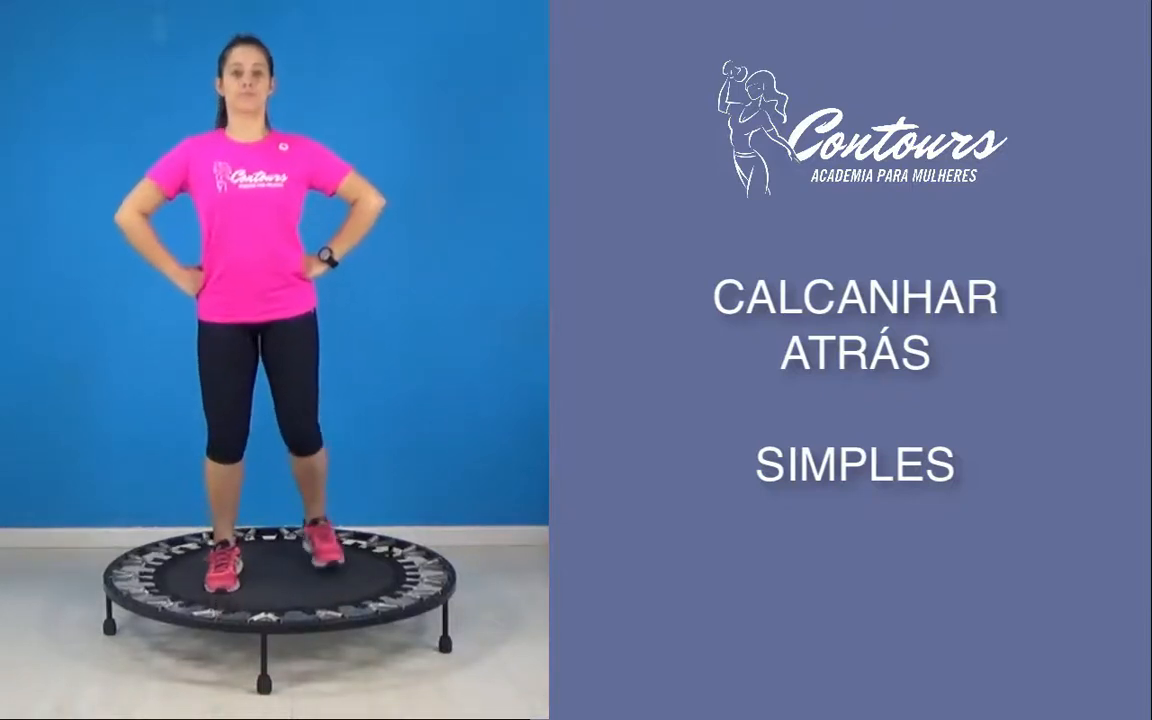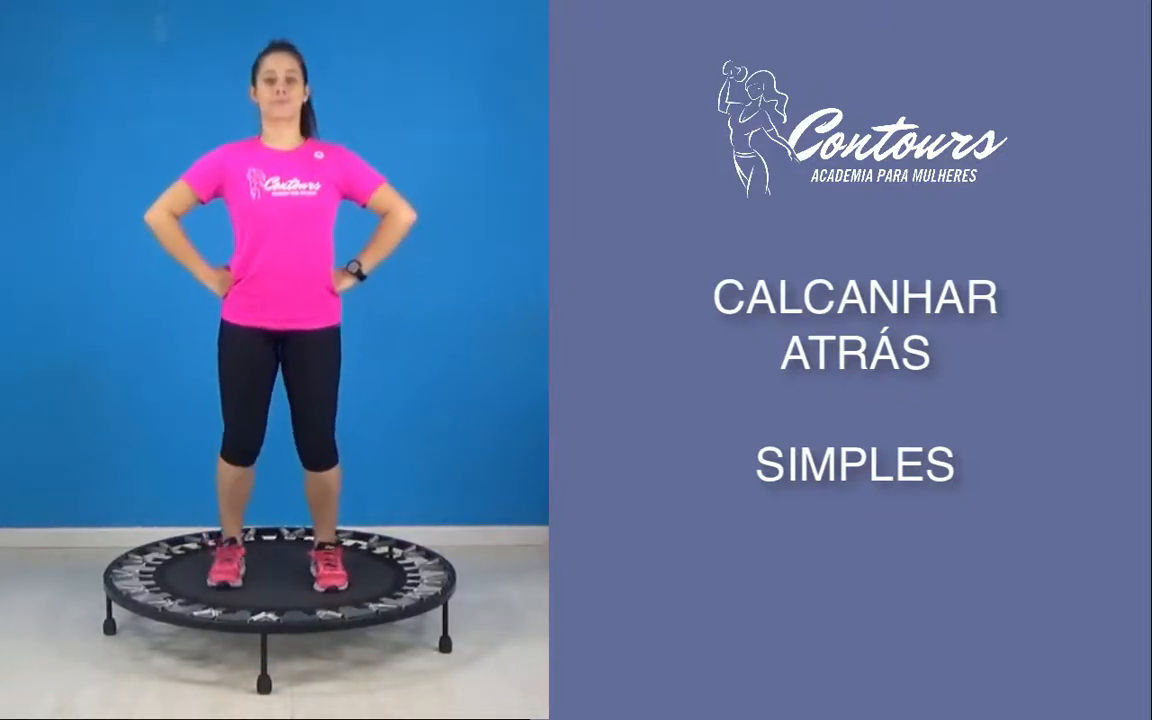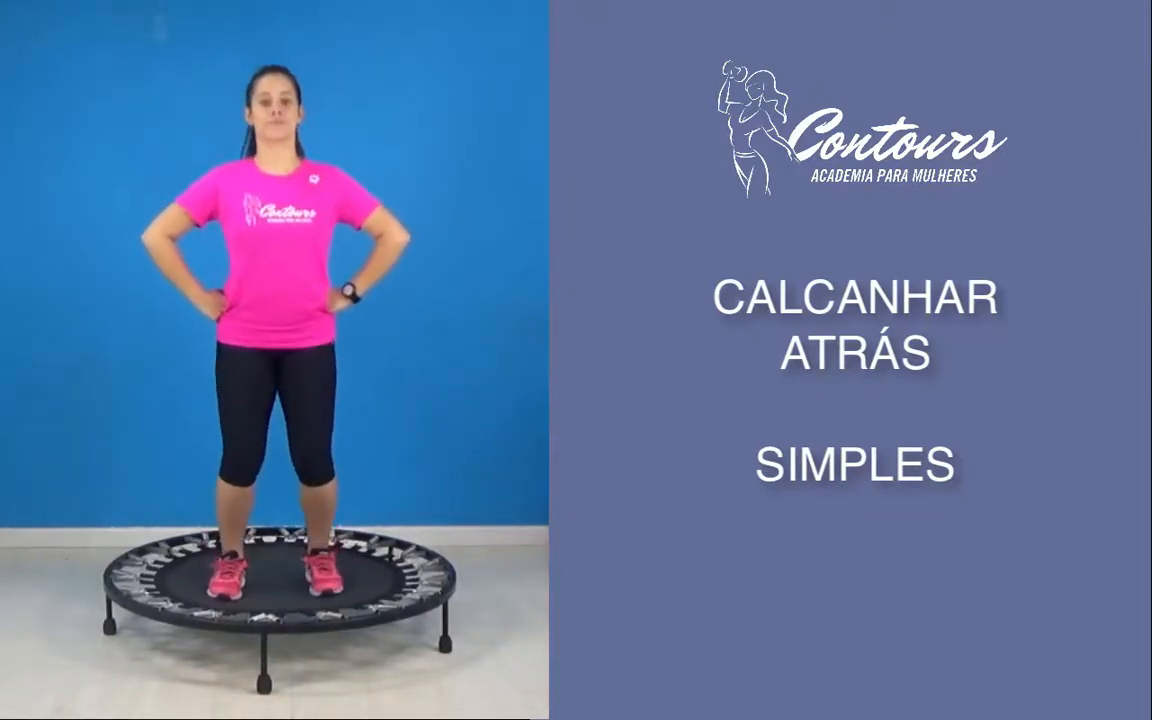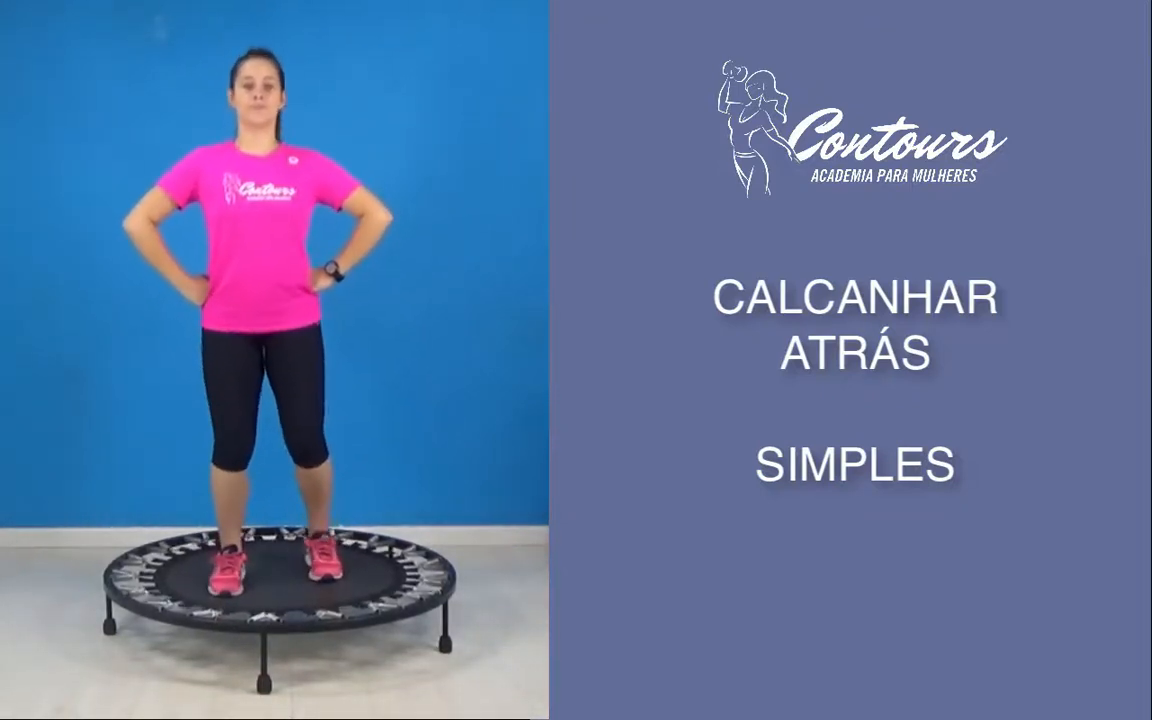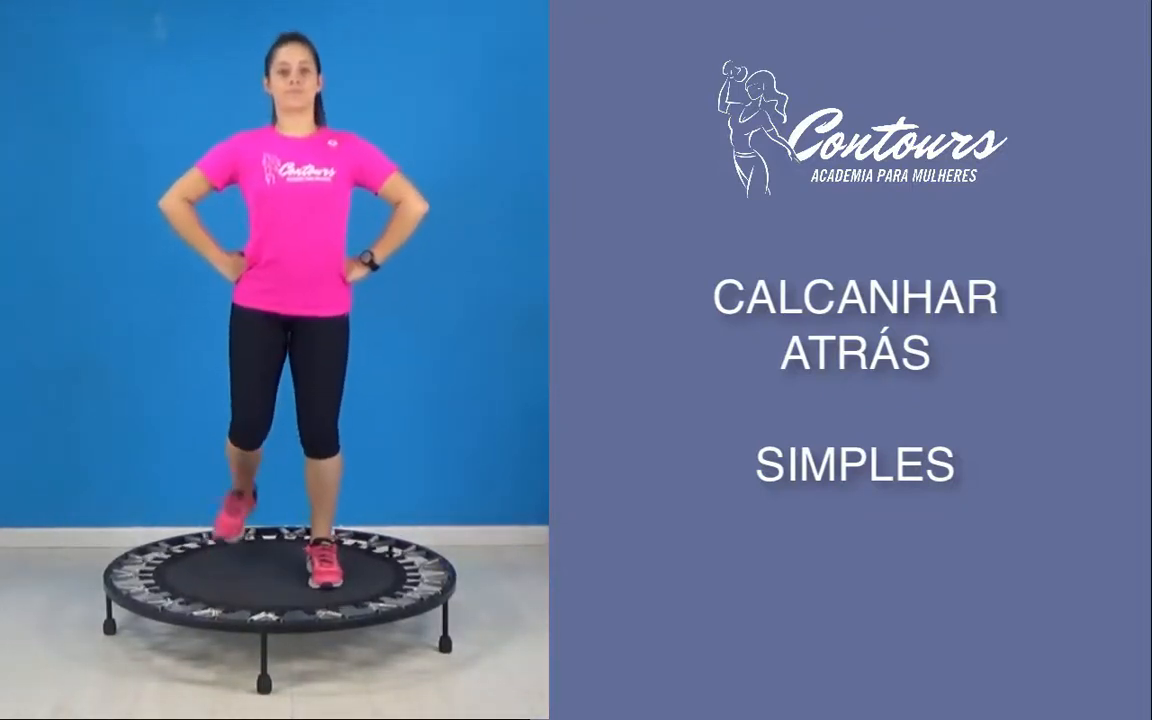
dt=1s
person 1, frame 1
left shoulder: (301, 152)
right shoulder: (194, 153)
left elbow: (370, 200)
right elbow: (129, 214)
left wrist: (327, 260)
right wrist: (180, 275)
left hip: (291, 314)
right hip: (222, 318)
left knee: (301, 430)
right knee: (225, 437)
left ankle: (318, 525)
right ankle: (224, 548)
person 1, frame 2
left shoulder: (335, 161)
right shoulder: (229, 160)
left elbow: (401, 214)
right elbow: (160, 215)
left wrist: (355, 271)
right wrist: (209, 276)
left hip: (315, 325)
right hip: (245, 323)
left knee: (317, 443)
right knee: (241, 440)
left ankle: (326, 548)
right ankle: (230, 545)
person 1, frame 3
left shoulder: (329, 183)
right shoulder: (224, 181)
left elbow: (395, 236)
right elbow: (157, 236)
left wrist: (349, 293)
right wrist: (202, 298)
left hip: (310, 344)
right hip: (241, 343)
left knee: (314, 460)
right knee: (241, 459)
left ankle: (321, 553)
right ankle: (230, 557)
person 1, frame 4
left shoulder: (310, 166)
right shoulder: (203, 164)
left elbow: (377, 215)
right elbow: (138, 222)
left wrist: (331, 273)
right wrist: (187, 283)
left hip: (296, 326)
right hip: (226, 329)
left knee: (307, 443)
right knee: (232, 446)
left ankle: (320, 537)
right ankle: (230, 552)
person 1, frame 5
left shoulder: (349, 150)
right shoulder: (243, 148)
left elbow: (414, 204)
right elbow: (174, 201)
left wrist: (368, 262)
right wrist: (223, 261)
left hip: (326, 312)
right hip: (256, 308)
left knee: (320, 430)
right knee: (249, 423)
left ankle: (322, 544)
right ankle: (240, 493)
